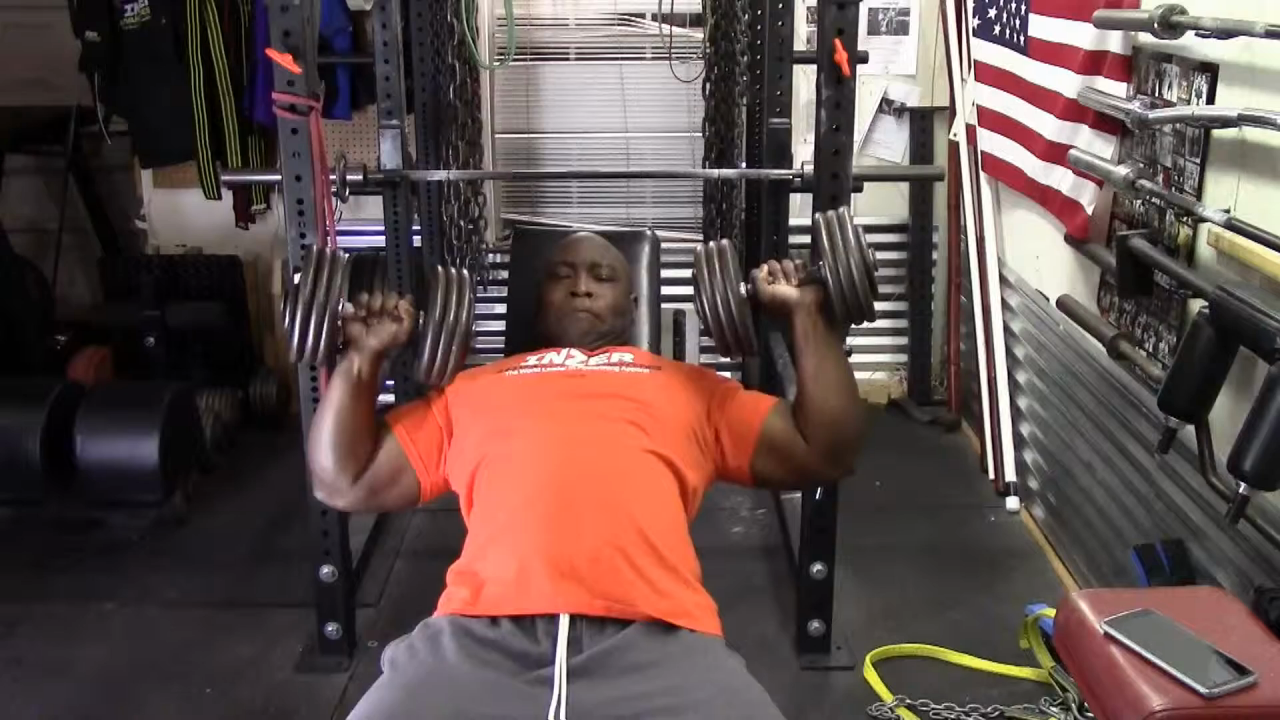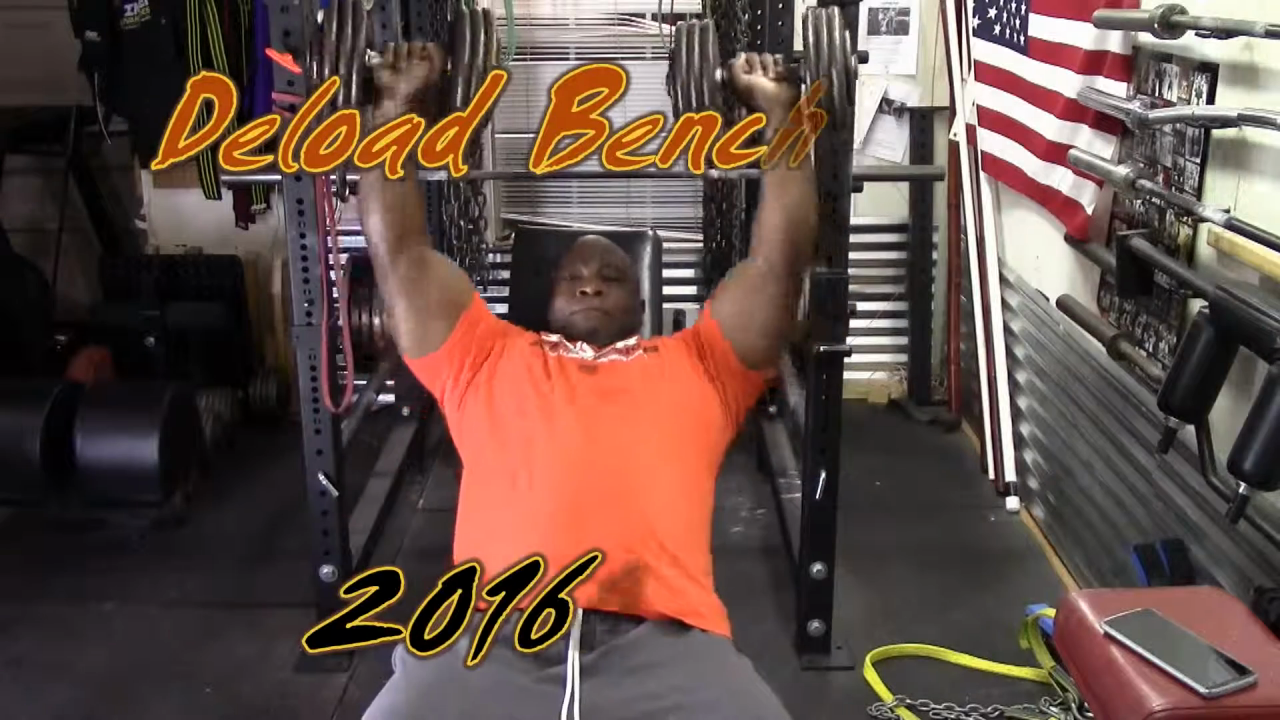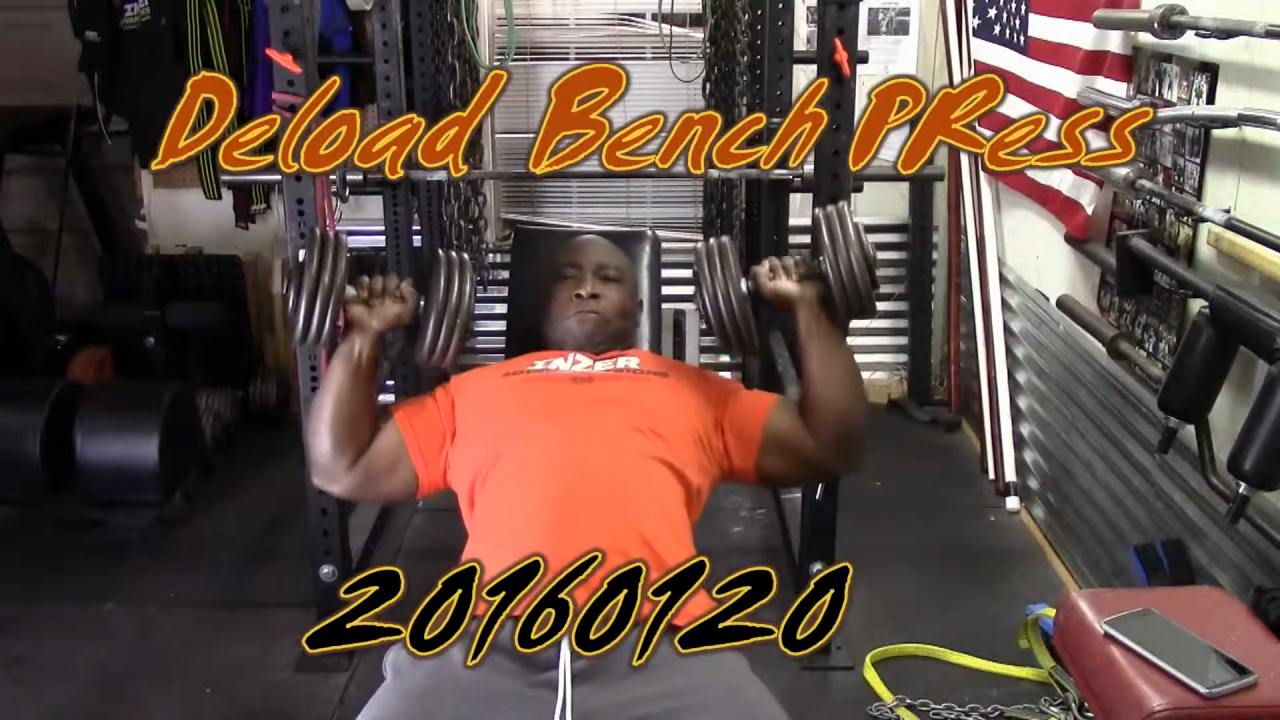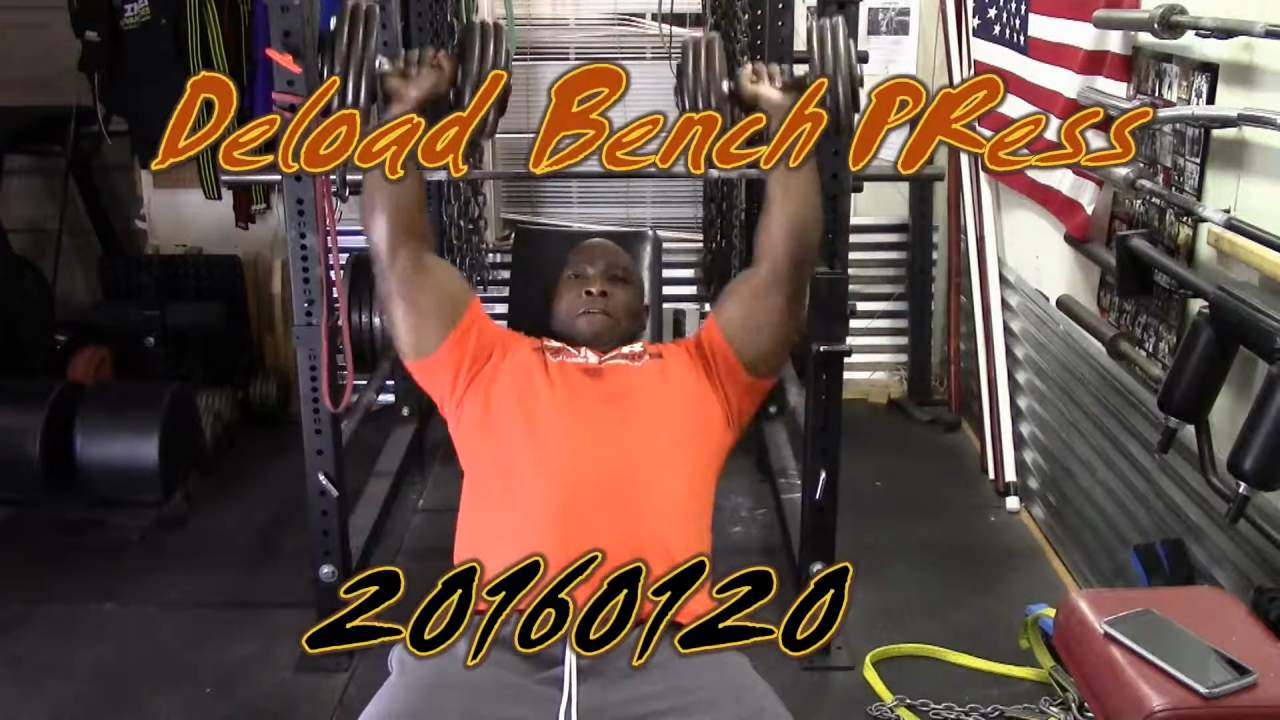
dt=0.7s
person 1, frame 1
left shoulder: (689, 387)
right shoulder: (471, 389)
left elbow: (826, 453)
right elbow: (345, 483)
left wrist: (805, 314)
right wrist: (363, 355)
left hip: (654, 637)
right hip: (482, 633)
person 1, frame 2
left shoulder: (696, 371)
right shoulder: (488, 364)
left elbow: (779, 255)
right elbow: (399, 248)
left wrist: (776, 107)
right wrist: (396, 104)
left hip: (660, 635)
right hip: (492, 635)
person 1, frame 3
left shoulder: (694, 389)
right shoulder: (476, 389)
left elbow: (831, 448)
right elbow: (342, 469)
left wrist: (808, 307)
right wrist: (365, 336)
left hip: (657, 645)
right hip: (490, 640)
person 1, frame 4
left shoulder: (696, 379)
right shoulder: (489, 369)
left elbow: (782, 264)
right elbow: (402, 247)
left wrist: (785, 118)
right wrist: (403, 112)
left hip: (659, 644)
right hip: (492, 641)
